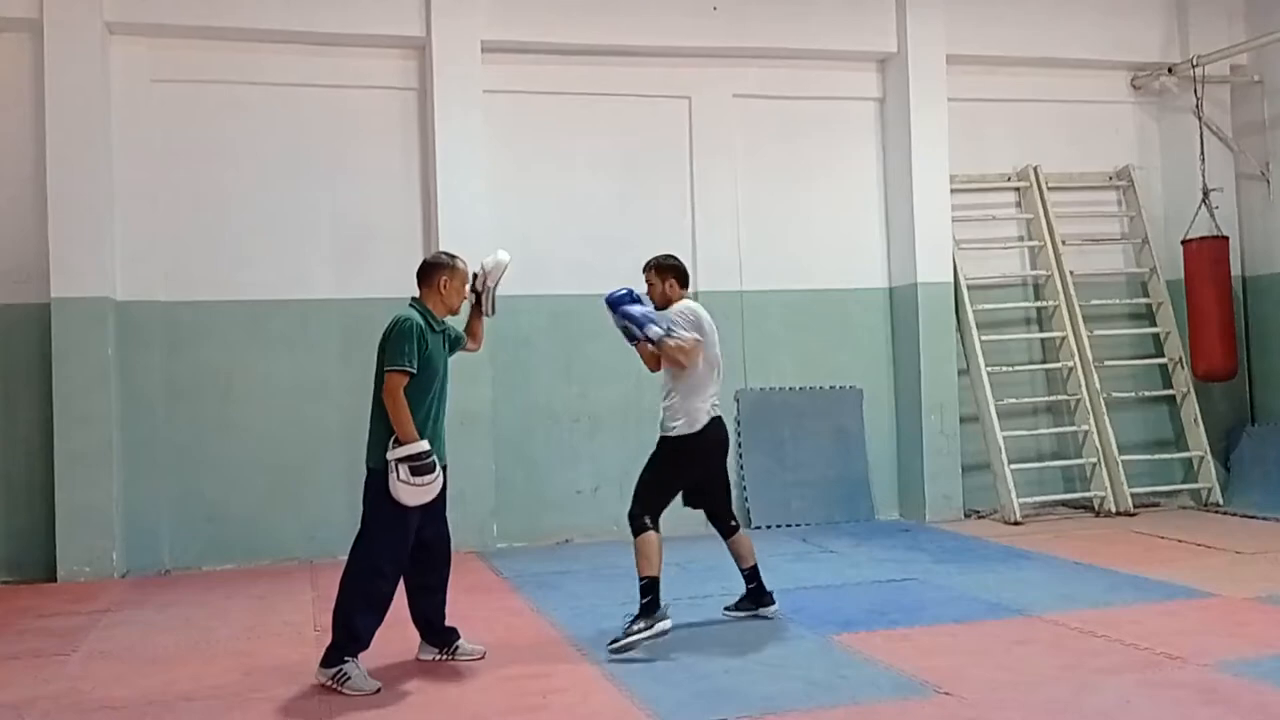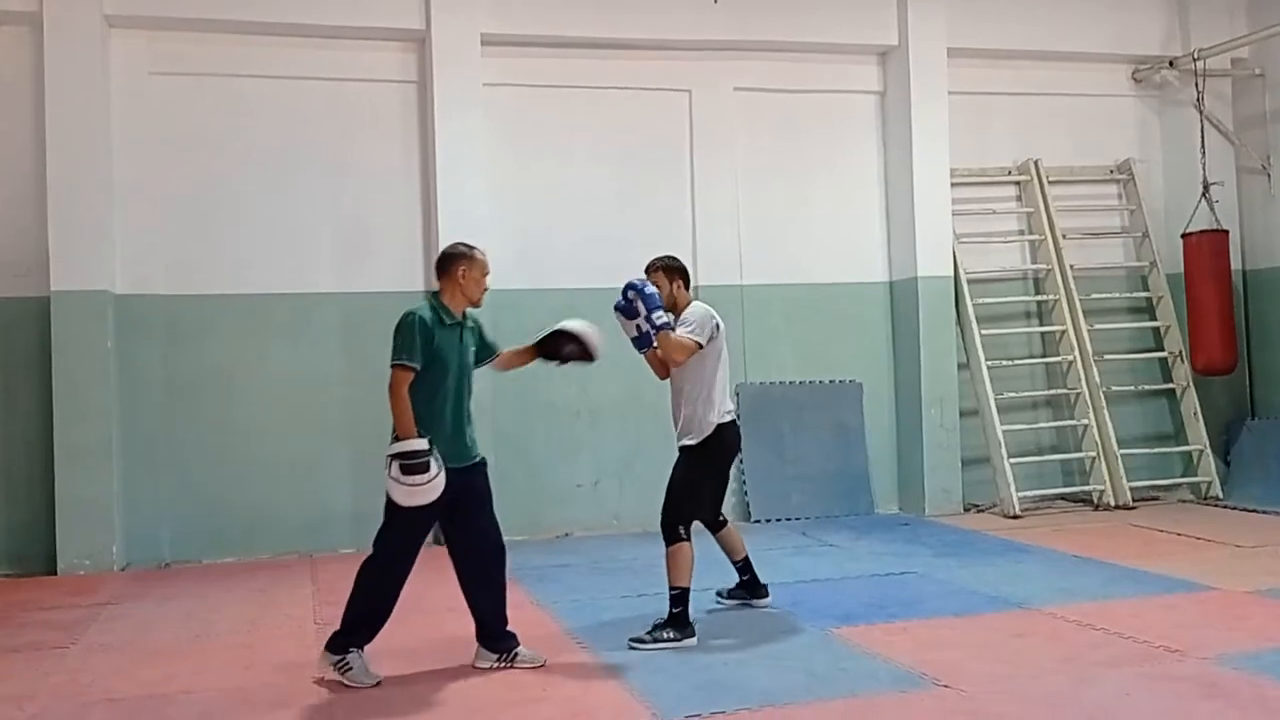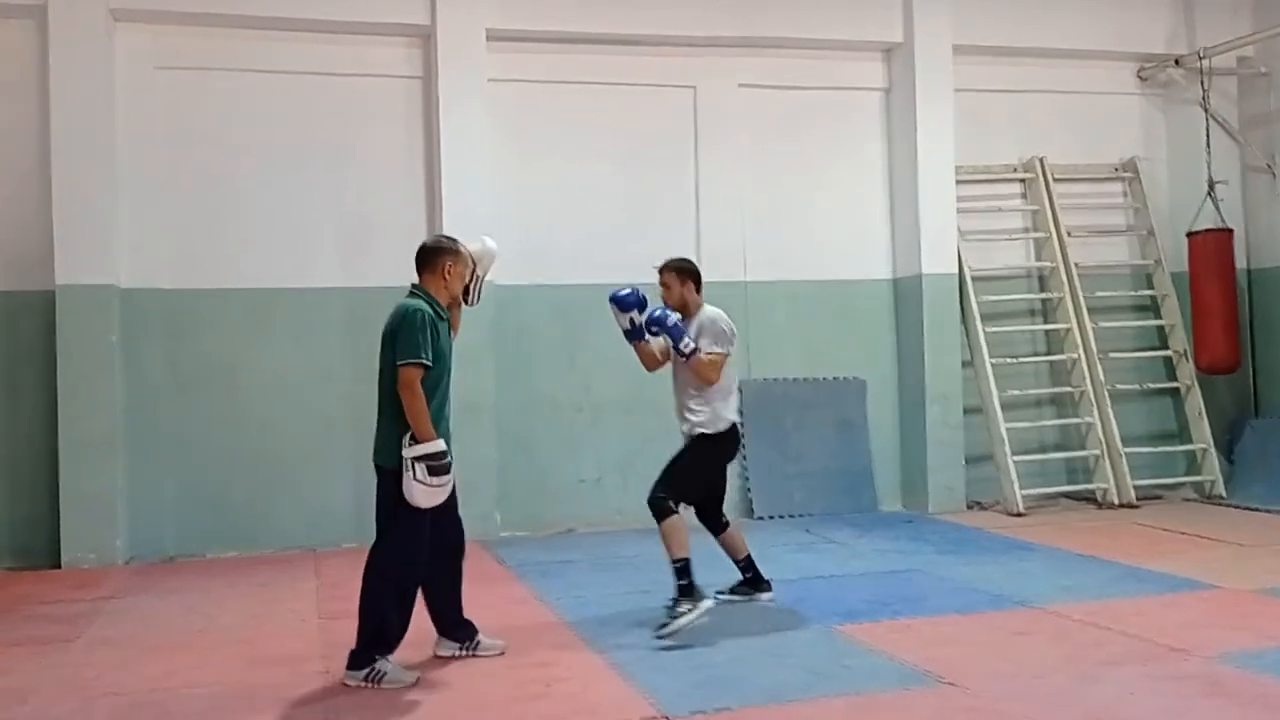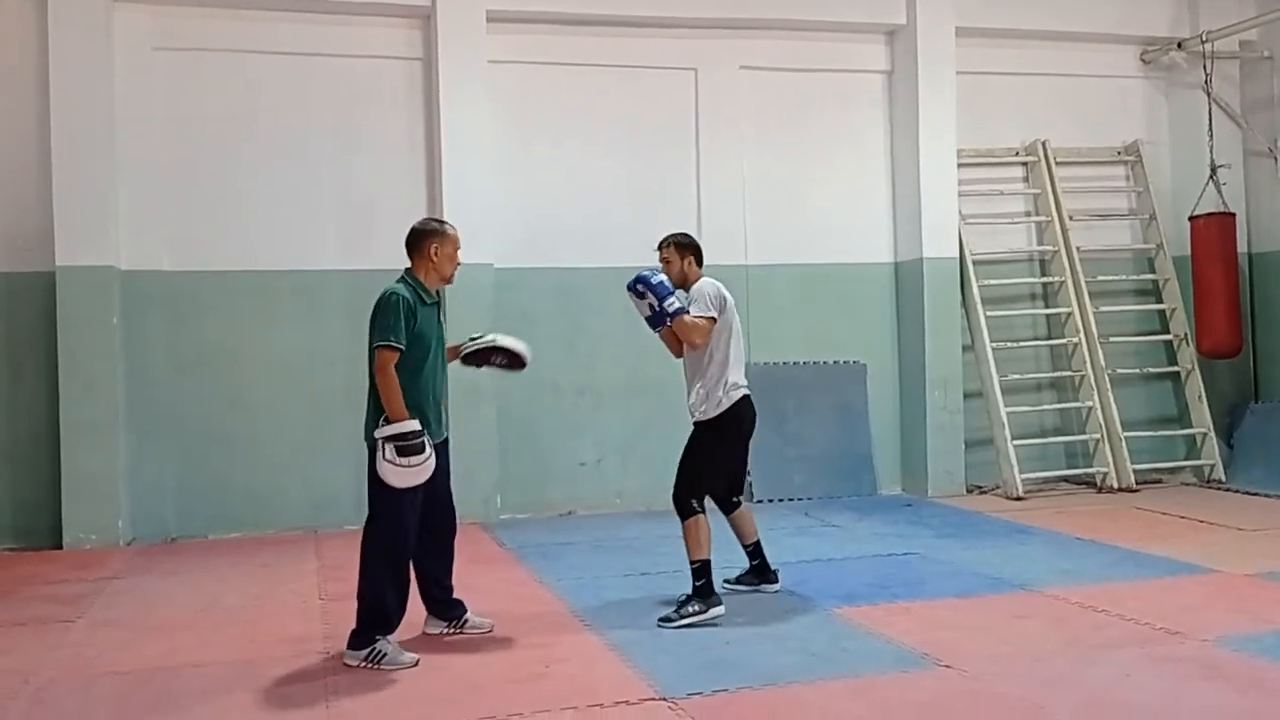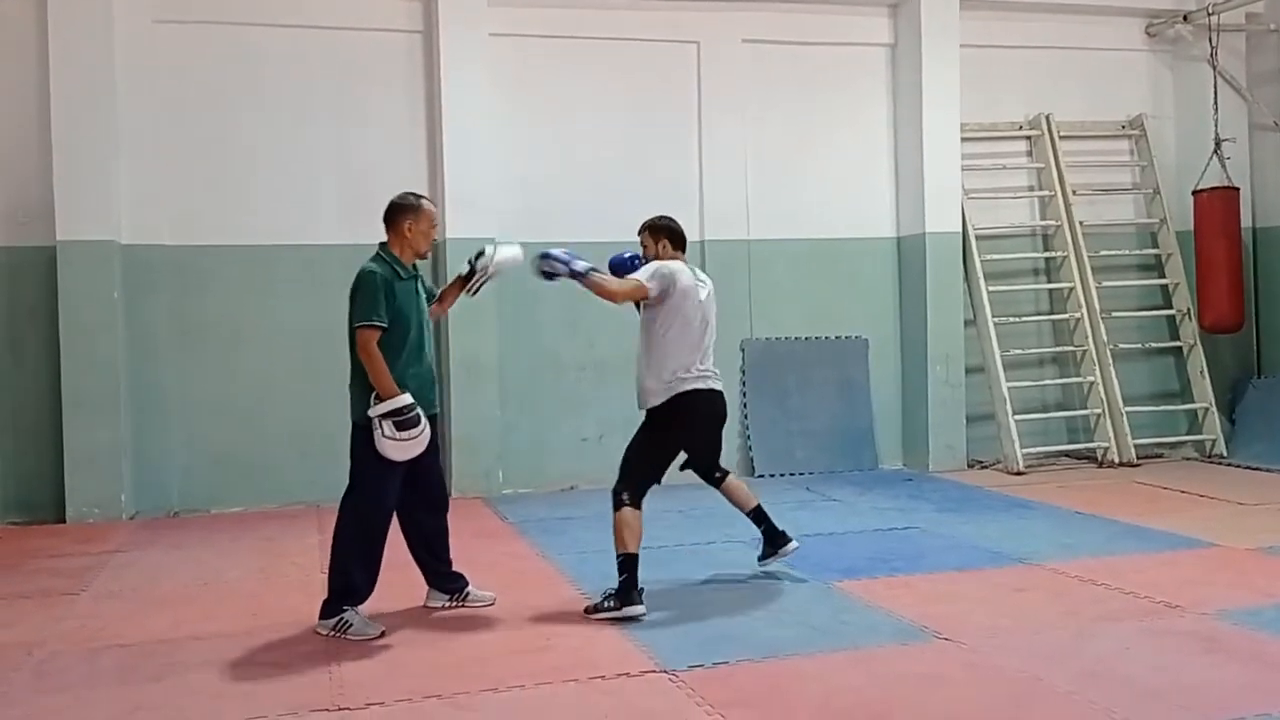
dt=1s
person 1, frame 1
left shoulder: (437, 329)
right shoulder: (408, 324)
left elbow: (473, 342)
right elbow: (392, 391)
left wrist: (480, 303)
right wrist: (413, 449)
left hip: (428, 462)
right hip: (396, 464)
left knee: (432, 553)
right knee: (378, 559)
left ankle: (436, 638)
right ankle: (339, 658)
person 1, frame 2
left shoulder: (469, 326)
right shoulder: (419, 321)
left elbow: (500, 359)
right elbow: (399, 387)
left wrist: (543, 348)
left hip: (466, 462)
left knee: (485, 552)
right knee: (392, 557)
left ankle: (496, 645)
right ankle: (344, 648)
person 1, frame 3
left shoulder: (431, 312)
right shoulder: (416, 313)
left elbow: (448, 336)
right elbow: (409, 384)
left wrist: (461, 300)
right wrist: (430, 444)
left hip: (430, 455)
right hip: (408, 458)
left knee: (447, 543)
right knee: (397, 556)
left ankle: (455, 633)
right ankle: (366, 660)
person 1, frame 4
left shoulder: (431, 300)
right shoulder: (398, 298)
right elbow: (384, 367)
left wrist: (464, 351)
right wrist: (404, 429)
left hip: (432, 437)
left knee: (438, 526)
right knee: (392, 536)
left ankle: (444, 611)
right ankle: (367, 640)
person 1, frame 5
left shoulder: (412, 275)
right shoulder: (374, 276)
left elbow: (432, 310)
right elbow: (366, 346)
left wrist: (464, 282)
right wrist: (396, 402)
left hip: (419, 411)
right hip: (382, 418)
left knee: (429, 501)
right knee: (368, 509)
left ankle: (444, 585)
right ankle: (338, 609)
person 2, frame 1
left shoulder: (684, 312)
right shoulder: (683, 316)
left elbow: (683, 360)
right elbow: (656, 363)
left wrist: (649, 325)
right wrist: (632, 328)
left hip: (687, 435)
right hip: (709, 432)
left knee: (642, 513)
right knee: (722, 515)
left ankle: (651, 610)
right ankle: (758, 594)
person 2, frame 2
left shoulder: (699, 314)
right shoulder: (682, 320)
left elbow: (676, 355)
right elbow: (664, 369)
left wrist: (654, 312)
right wrist: (637, 328)
left hip: (711, 435)
right hip: (710, 435)
left knee: (674, 521)
right knee: (709, 515)
left ankle: (679, 622)
right ankle: (752, 585)
person 2, frame 3
left shoulder: (712, 320)
right shoulder: (683, 322)
left elbow: (709, 375)
right elbow: (652, 362)
left wrist: (680, 338)
right wrist: (631, 327)
left hip: (714, 433)
right hip: (703, 434)
left knee: (662, 500)
right knee: (711, 515)
left ankle: (688, 594)
right ankle: (754, 581)
person 2, frame 4
left shoulder: (705, 289)
right shoulder: (698, 294)
left elbow: (696, 337)
right elbow: (682, 349)
left wrist: (669, 300)
right wrist: (654, 313)
left hip: (721, 411)
right hip: (731, 411)
left knee: (687, 497)
right knee: (726, 495)
left ankle: (703, 595)
right ankle: (761, 570)
person 2, frame 5
left shoulder: (664, 272)
right shoulder: (699, 281)
left elbow: (618, 292)
left wrist: (574, 267)
right wrist: (643, 295)
left hip: (675, 405)
right hip: (711, 399)
left knee: (627, 491)
right knee: (713, 470)
left ankle: (627, 590)
right ankle: (774, 537)
